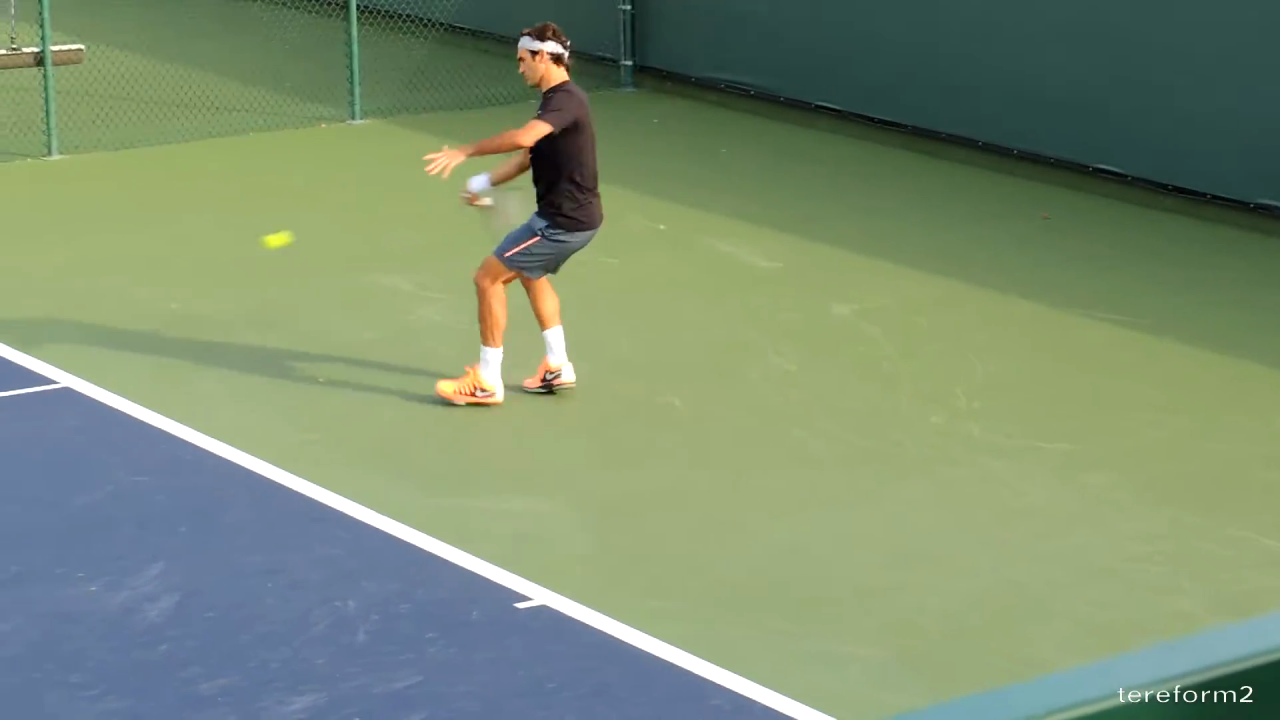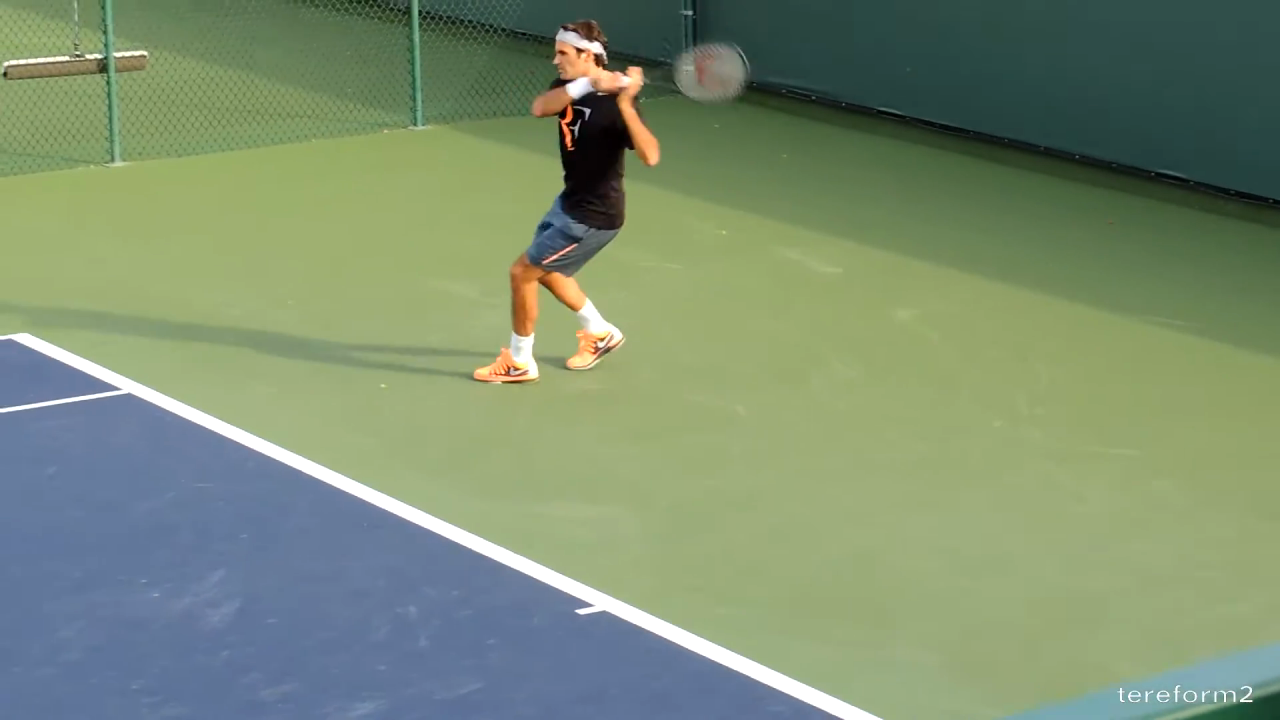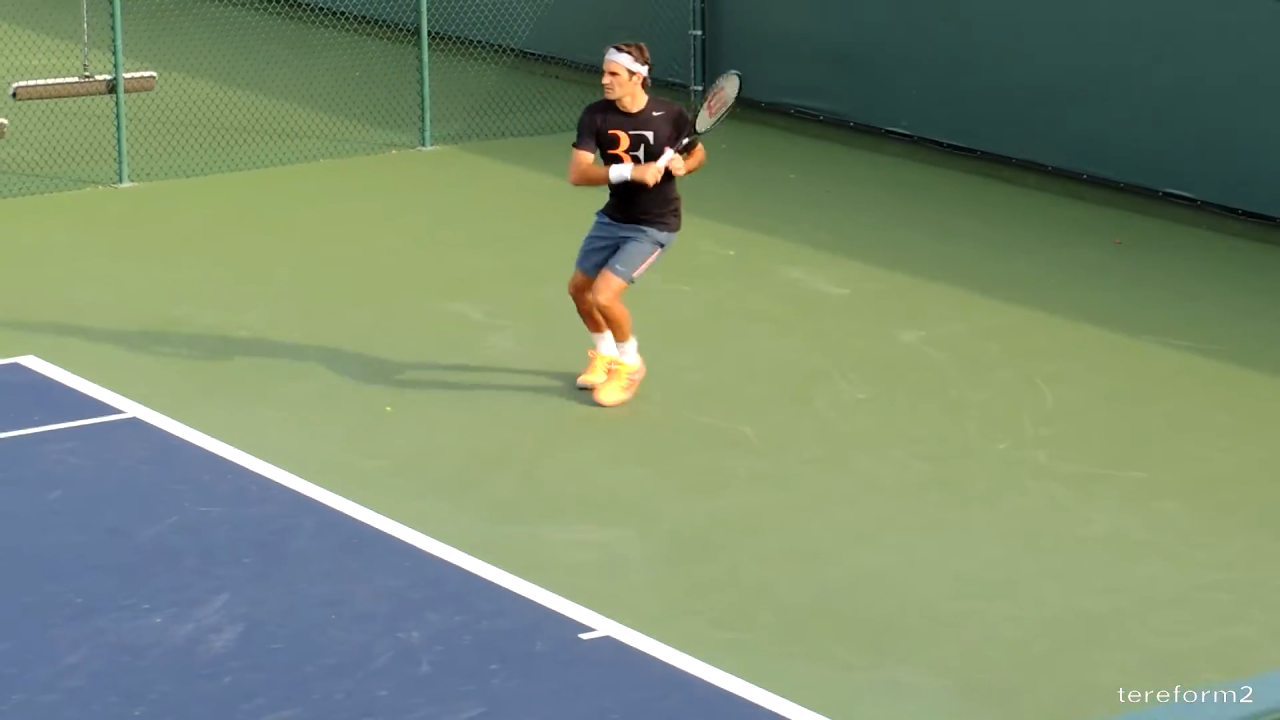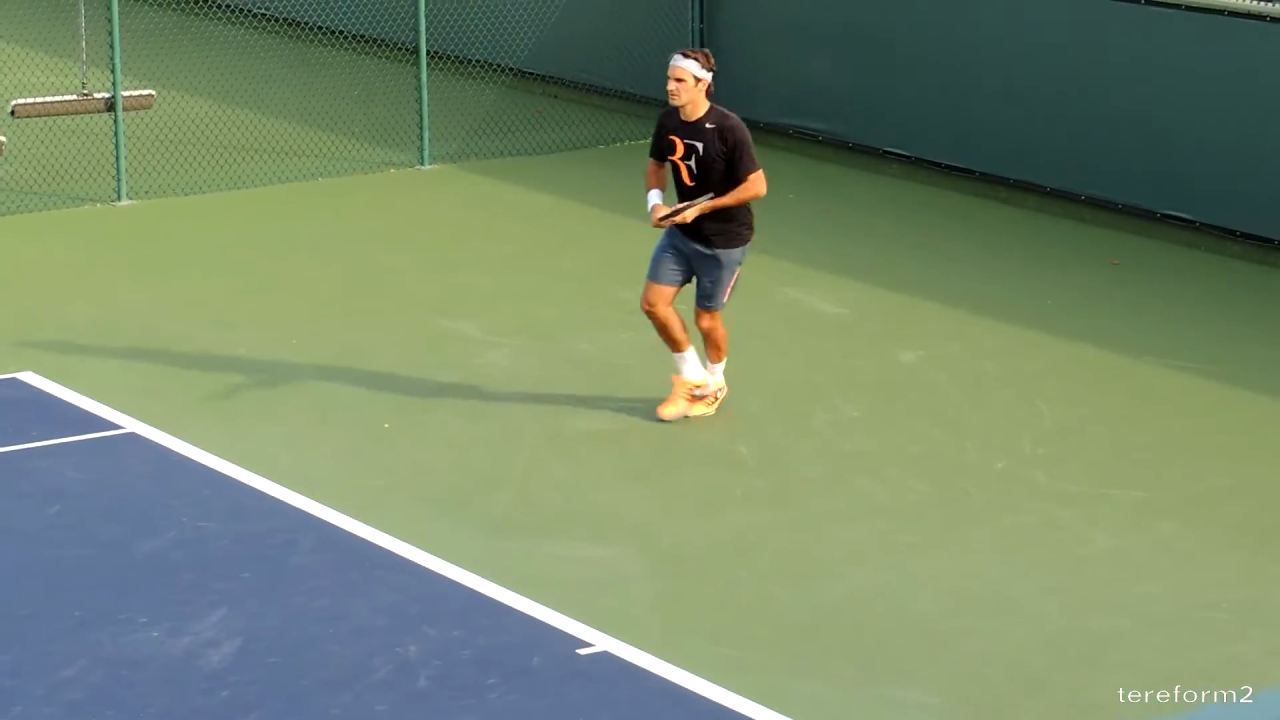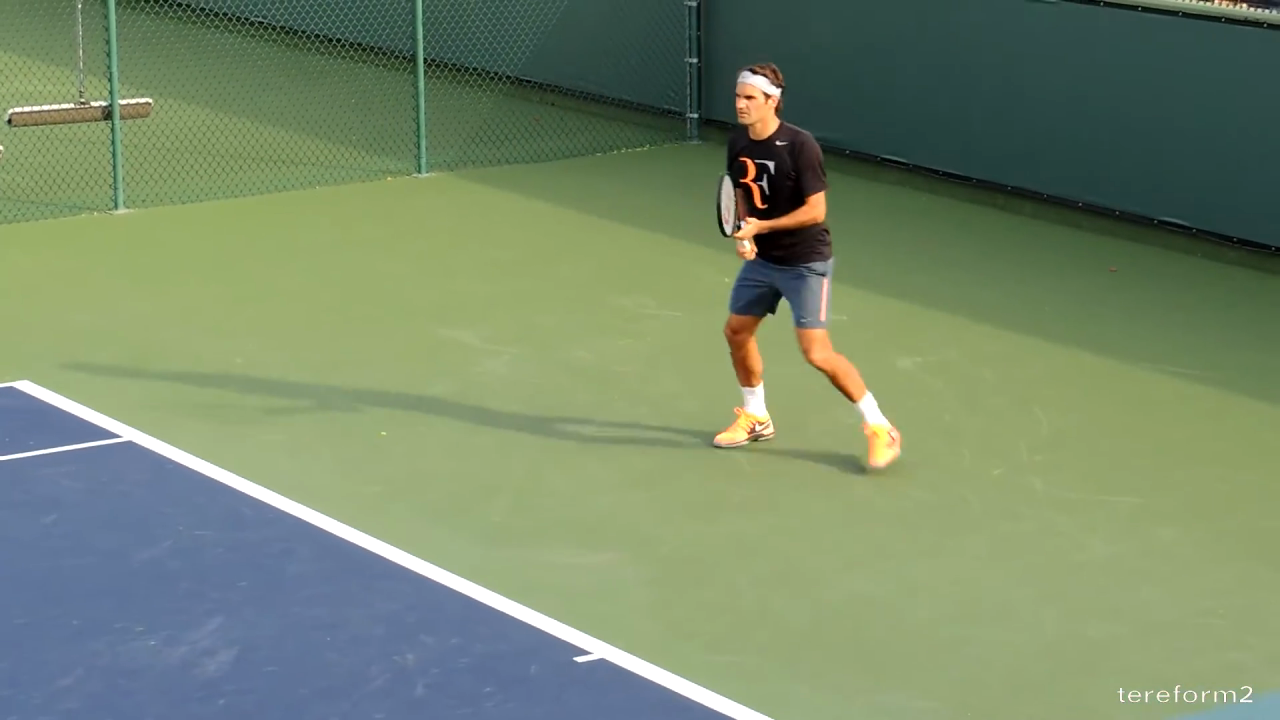
dt=0.3s
person 1, frame 1
left shoulder: (563, 99)
right shoulder: (560, 99)
left elbow: (525, 137)
right elbow: (530, 156)
left wrist: (464, 152)
right wrist: (486, 181)
left hip: (563, 222)
right hip: (580, 218)
left knee: (487, 278)
right knee: (533, 275)
left ankle: (486, 382)
right ankle: (556, 367)
person 1, frame 2
left shoulder: (619, 99)
right shoulder: (568, 85)
left elbow: (650, 157)
right elbow: (540, 108)
left wrist: (626, 107)
right wrist: (585, 85)
left hip: (593, 218)
right hip: (569, 202)
left knee: (522, 274)
right knee: (546, 272)
left ankle: (518, 361)
right ankle: (599, 333)
person 1, frame 3
left shoulder: (672, 115)
right shoulder: (595, 116)
left elbow: (698, 155)
right elbow: (578, 173)
left wrist: (681, 166)
right wrist: (628, 172)
left hip: (654, 227)
right hip: (613, 218)
left knee: (603, 296)
right knee: (579, 288)
left ankle: (628, 365)
right ankle: (606, 356)
person 1, frame 4
left shoulder: (729, 128)
right shoulder: (666, 121)
left elbow: (758, 187)
right elbow: (654, 167)
left wrist: (701, 208)
right wrist: (654, 200)
left hip: (726, 239)
right hip: (680, 233)
left knee: (707, 320)
right knee: (654, 304)
left ankle: (713, 381)
right ankle: (691, 380)
person 1, frame 5
left shoulder: (801, 145)
right shoulder: (737, 142)
left elbow: (816, 211)
left wrist: (761, 225)
right wrist: (743, 233)
left hip: (806, 262)
right hip: (762, 259)
left knee: (817, 354)
right knee: (736, 332)
left ankle: (878, 426)
right ankle: (755, 417)
